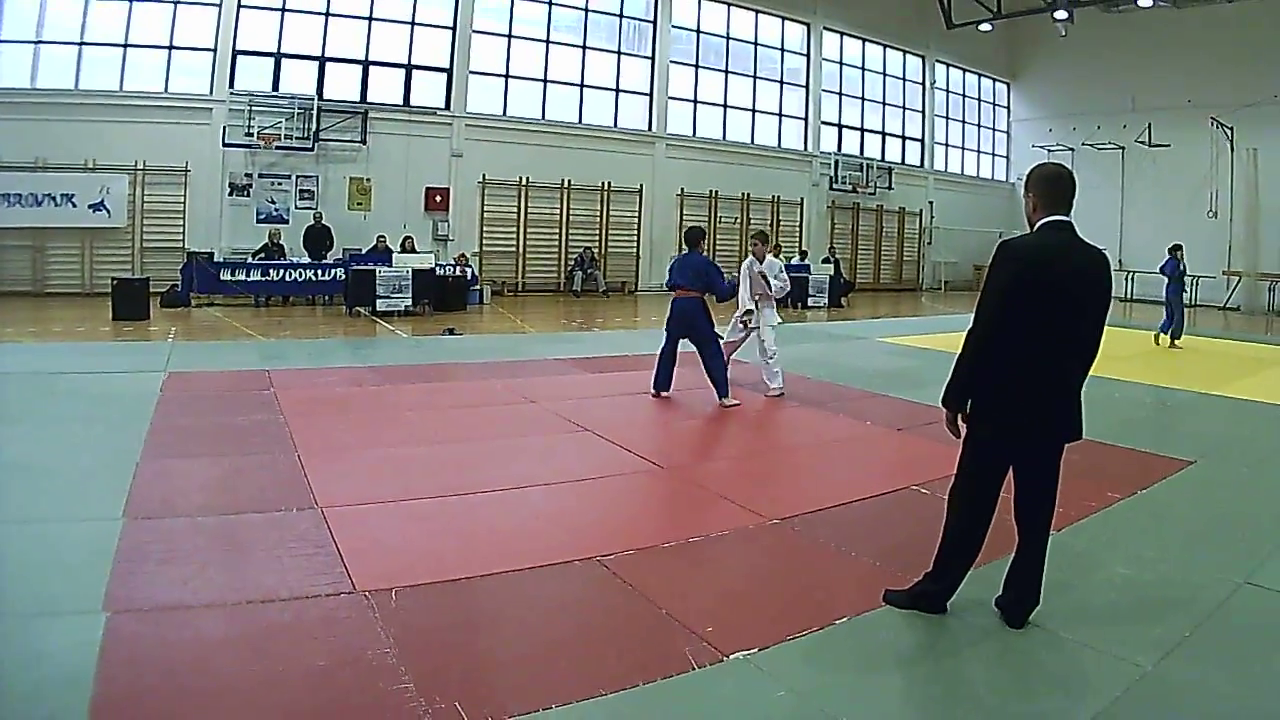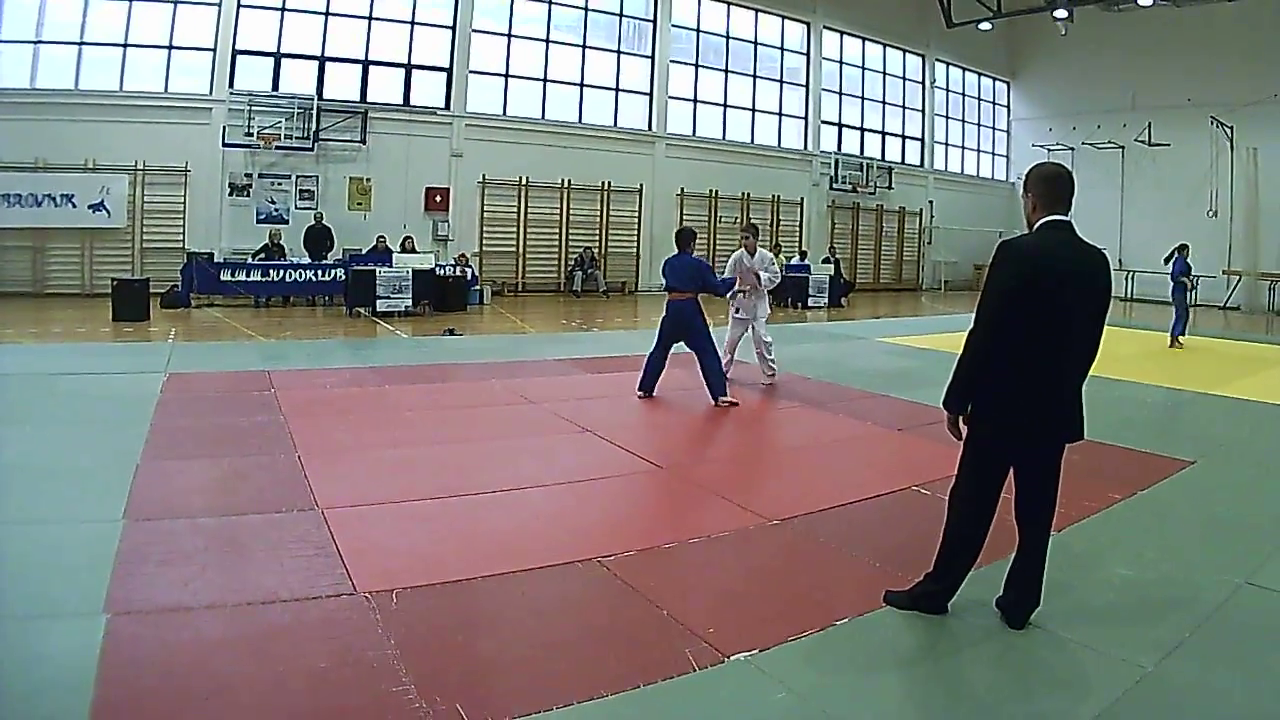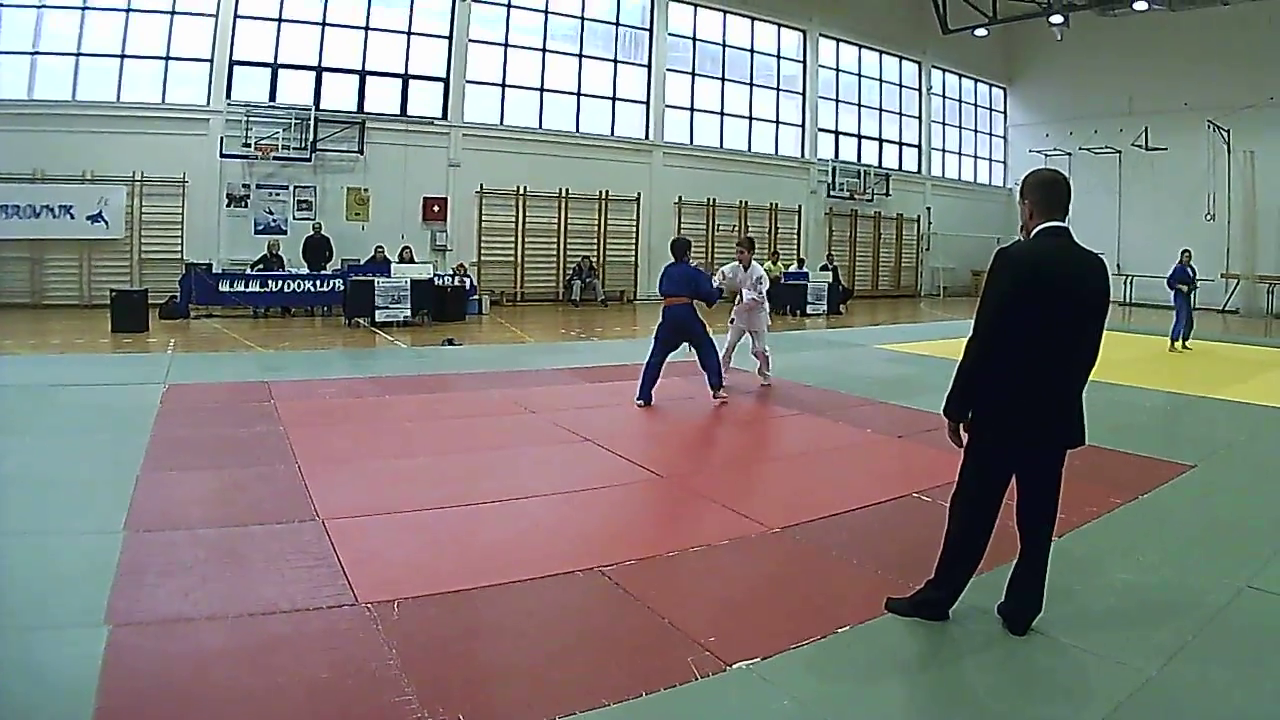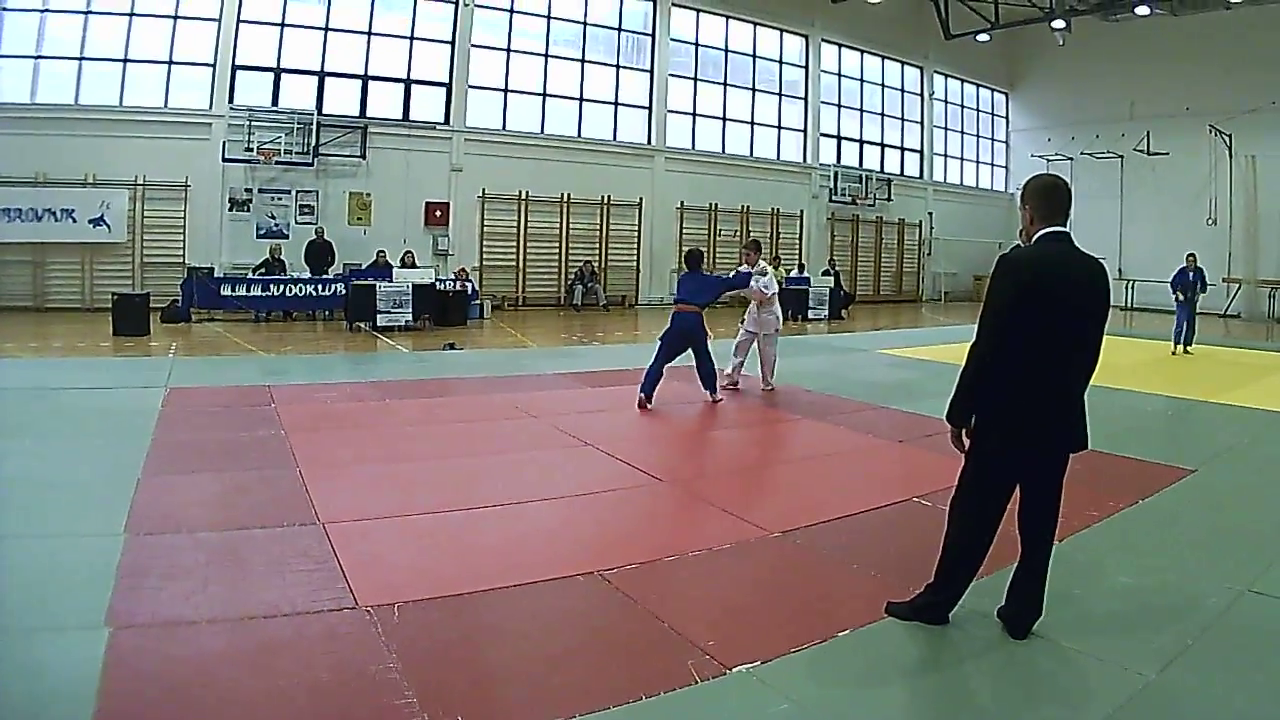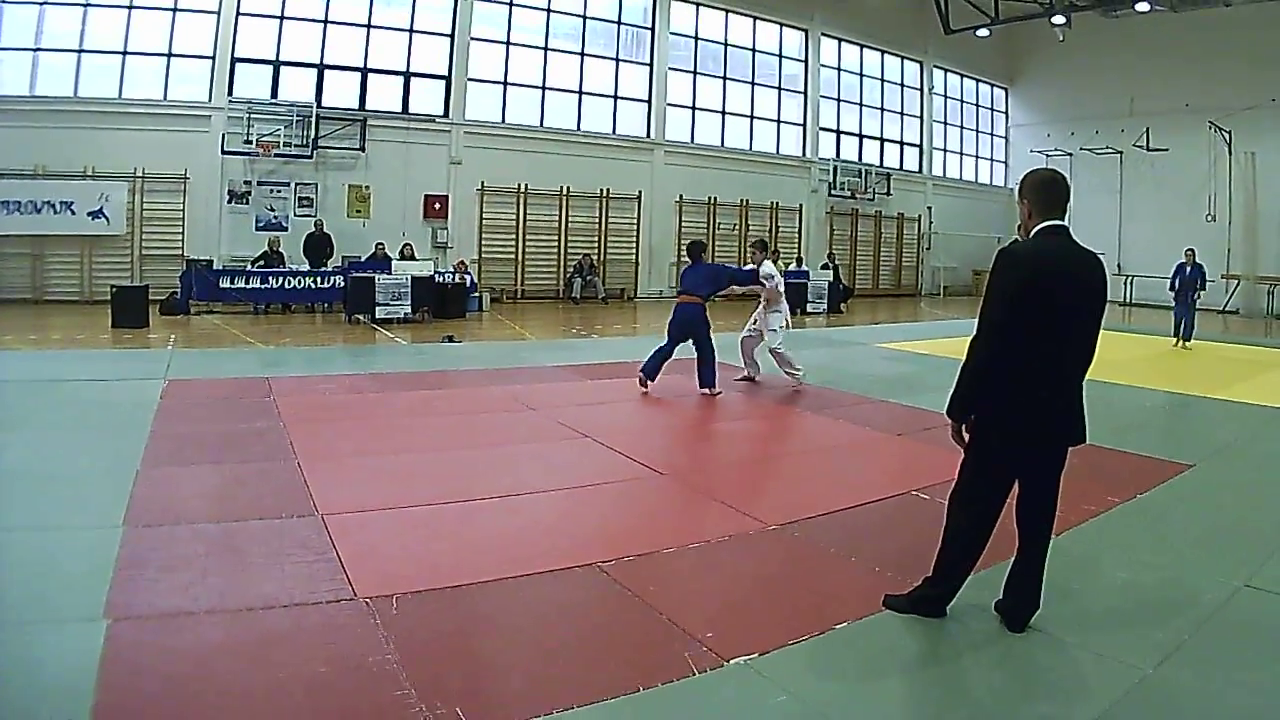
dt=0.2s
person 1, frame 1
left shoulder: (1016, 253)
right shoulder: (1097, 263)
left elbow: (984, 334)
right elbow: (1090, 341)
left wrist: (956, 397)
left hip: (1002, 404)
right hip: (1057, 408)
left knee: (971, 502)
right knee: (1036, 509)
left ankle: (935, 590)
right ankle: (1018, 602)
person 1, frame 2
left shoulder: (1017, 253)
right shoulder: (1096, 262)
left elbow: (985, 336)
right elbow: (1089, 341)
left wrist: (957, 400)
left hip: (1003, 405)
right hip: (1057, 408)
left knee: (972, 502)
right knee: (1037, 510)
left ankle: (935, 590)
right ankle: (1019, 603)
person 1, frame 3
left shoulder: (1015, 260)
right shoulder: (1094, 267)
left elbow: (984, 343)
right elbow: (1089, 347)
left wrist: (957, 407)
left hip: (1004, 411)
right hip: (1058, 414)
left knee: (973, 509)
right knee: (1038, 516)
left ankle: (938, 597)
right ankle: (1021, 609)
person 1, frame 4
left shoulder: (1017, 265)
right shoulder: (1094, 272)
left elbow: (987, 349)
right elbow: (1089, 351)
left wrist: (960, 414)
left hip: (1008, 417)
right hip: (1062, 418)
left knee: (973, 512)
right knee: (1039, 521)
left ankle: (938, 601)
right ankle: (1021, 613)
person 1, frame 5
left shoulder: (1017, 259)
right shoulder: (1092, 266)
left elbow: (988, 343)
right elbow: (1085, 344)
left wrist: (961, 408)
left hip: (1007, 411)
right hip: (1060, 412)
left knee: (973, 506)
right knee: (1037, 514)
left ankle: (935, 593)
right ankle: (1019, 606)
person 2, frame 1
left shoulder: (678, 261)
right shoulder: (706, 264)
left elbow: (670, 284)
right elbow: (722, 293)
right wrist: (731, 286)
left hip: (677, 306)
right hip: (695, 308)
left knee: (669, 347)
right knee: (712, 352)
left ankle: (660, 387)
right ankle: (723, 396)
person 2, frame 2
left shoulder: (668, 263)
right shoulder: (699, 265)
right elbow: (717, 288)
right wrist: (730, 281)
left hip: (672, 308)
right hip: (690, 309)
left knee: (660, 350)
right knee: (707, 352)
left ankle: (645, 389)
right ankle: (720, 395)
person 2, frame 3
left shoulder: (667, 271)
right shoulder: (695, 273)
right elbow: (709, 296)
right wrist: (718, 289)
left hip: (669, 314)
right hip: (687, 313)
left knee: (657, 356)
right knee: (707, 349)
left ankle: (643, 397)
right ankle: (716, 388)
person 2, frame 4
left shoulder: (682, 279)
right shoulder: (710, 281)
right elbow: (735, 282)
right wrist: (754, 274)
left hip: (677, 320)
right hip: (694, 321)
left knee: (661, 359)
right knee: (703, 357)
left ankle: (645, 393)
right ankle: (713, 393)
person 2, frame 5
left shoulder: (686, 272)
right shoulder: (713, 270)
right elbow: (738, 276)
right wrist: (758, 276)
left hip: (680, 310)
right hip: (696, 311)
left knee: (670, 345)
right knee: (705, 348)
left ankle: (646, 373)
right ankle: (709, 386)
person 3, frame 1
left shoulder: (776, 264)
right shoulder: (747, 264)
left elbow: (785, 287)
right elbow: (744, 288)
left wrist: (768, 281)
right wrist: (747, 310)
left hip: (766, 308)
right hip: (748, 307)
left knee: (767, 348)
right knee: (730, 341)
left ankle: (776, 386)
person 3, frame 2
left shoulder: (766, 256)
right shoulder: (737, 257)
left elbow: (775, 278)
right elbow: (728, 279)
left wrist: (758, 276)
right wrist: (733, 292)
left hip: (758, 300)
right hip: (740, 299)
left knee: (761, 338)
right knee: (732, 338)
left ankle: (769, 372)
right ankle: (724, 370)
person 3, frame 3
left shoulder: (758, 272)
right shoulder: (734, 268)
left elbow: (760, 298)
right elbow: (721, 277)
left wrist: (741, 293)
left hip: (757, 312)
right hip: (740, 310)
left knee: (759, 348)
right knee: (730, 345)
left ankle: (765, 375)
person 3, frame 4
left shoulder: (764, 270)
right shoulder: (746, 269)
left elbow: (764, 291)
left hip: (768, 313)
right hip: (754, 311)
left knee: (768, 351)
right knee: (740, 345)
left ankle: (767, 381)
right ankle: (733, 378)
person 3, frame 5
left shoulder: (767, 270)
right shoulder: (758, 268)
left elbow: (772, 288)
left hip: (776, 311)
right hip: (764, 309)
left knee: (774, 346)
right knee: (747, 340)
left ankle: (795, 374)
right ankle: (751, 372)
